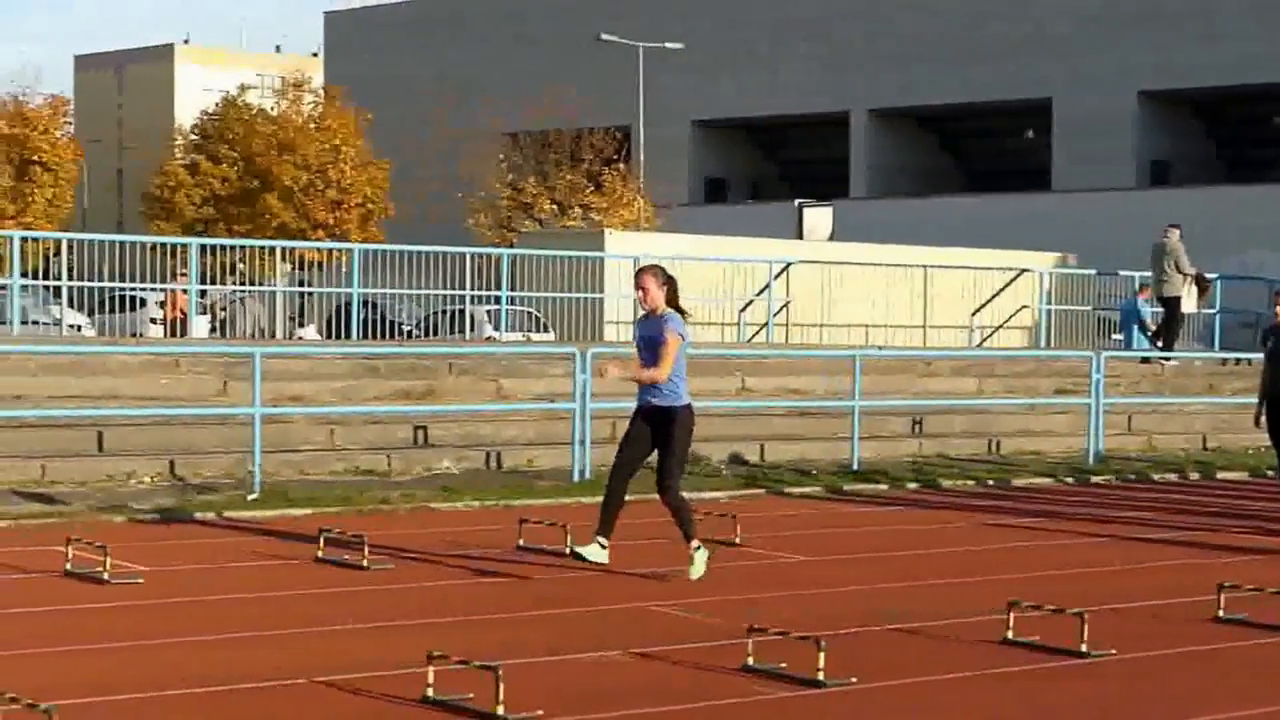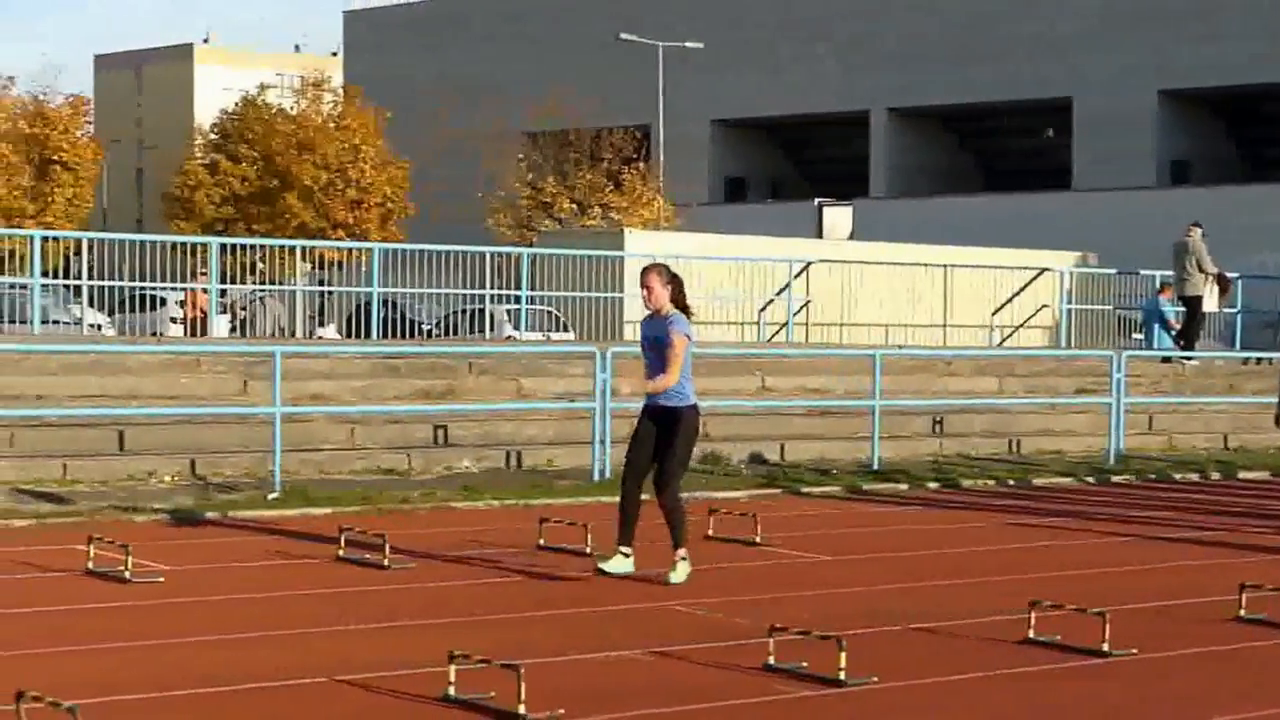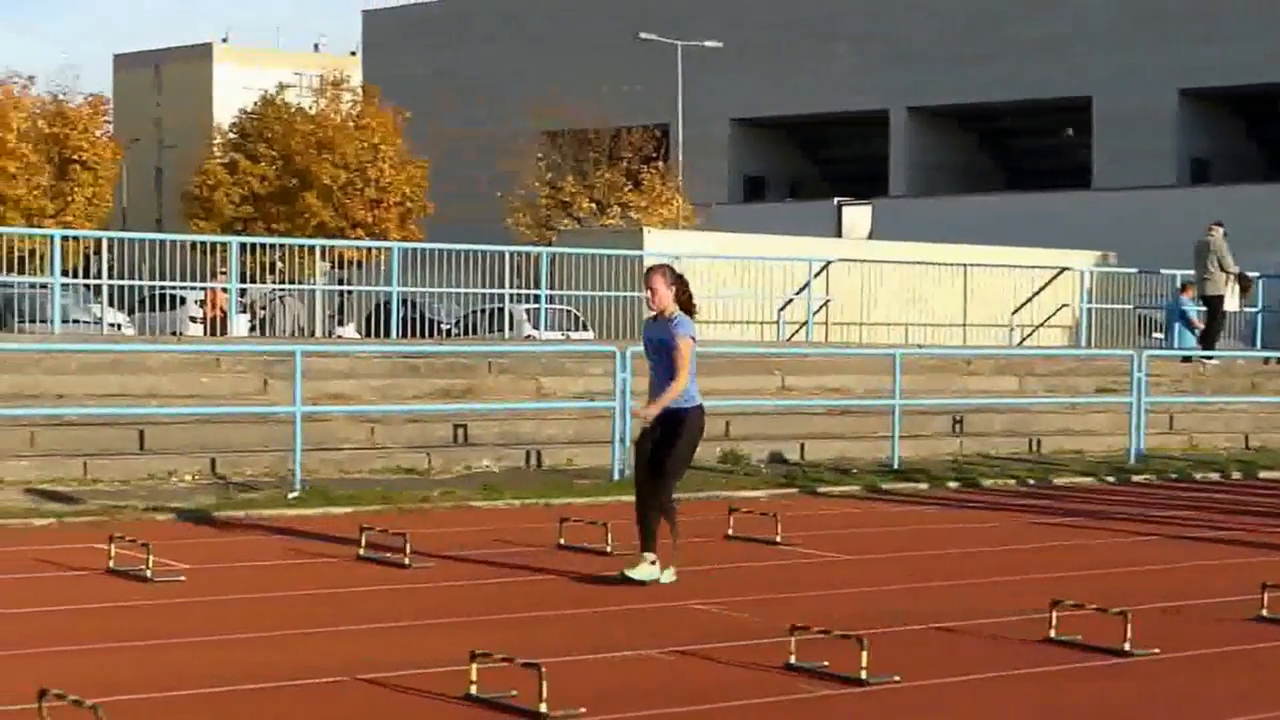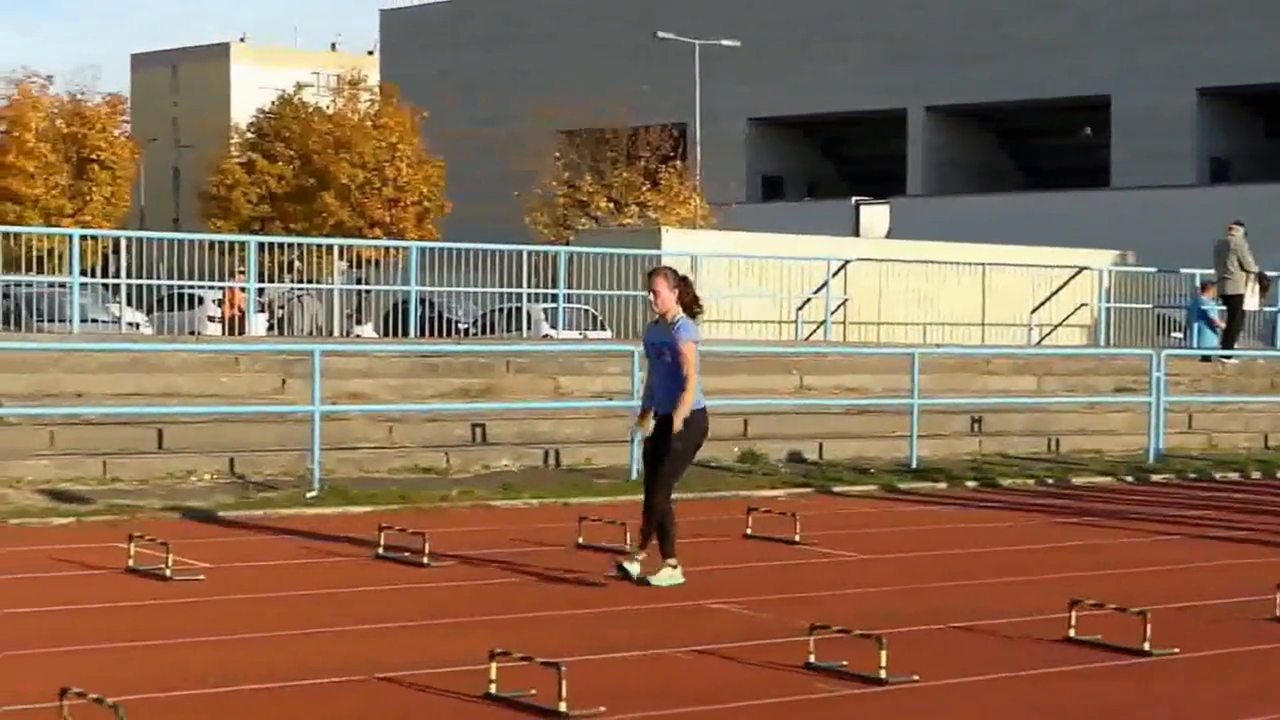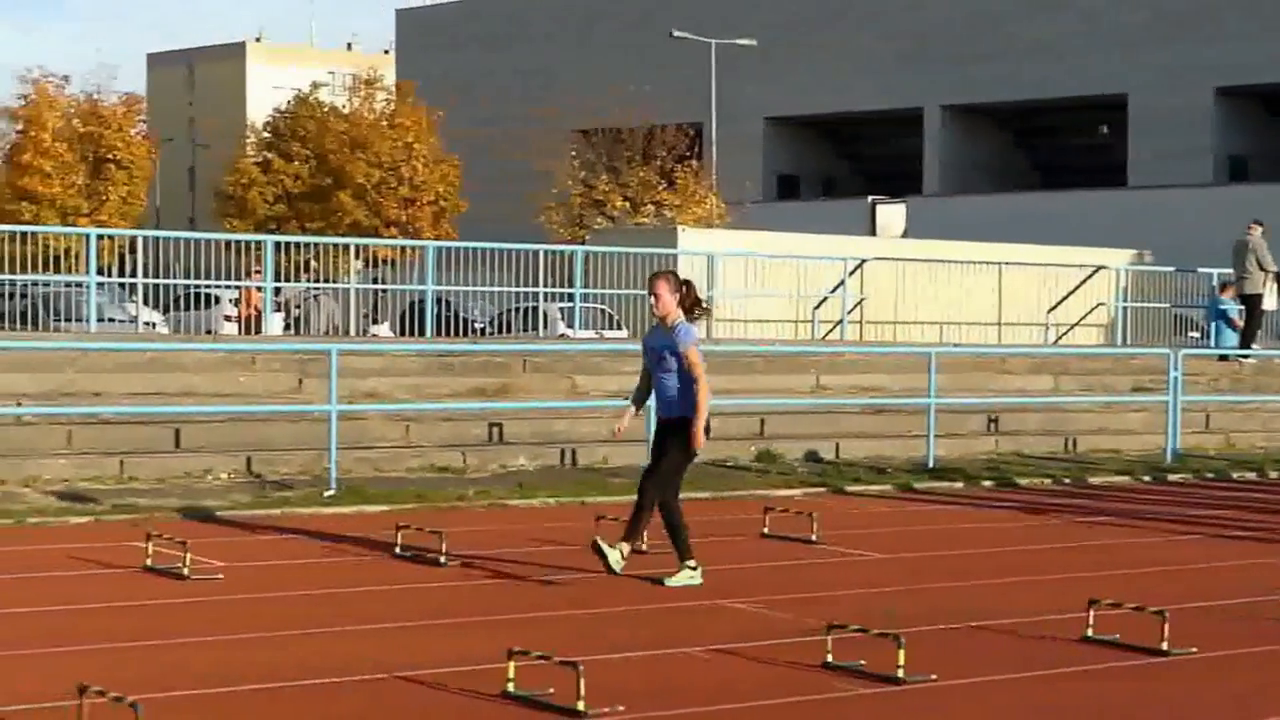
dt=0.1s
person 1, frame 1
left shoulder: (671, 325)
right shoulder: (642, 323)
left elbow: (661, 372)
left wrist: (622, 372)
left hip: (675, 413)
right hip: (646, 412)
left knee: (666, 487)
right knee: (619, 474)
left ankle: (695, 547)
right ankle: (601, 544)
person 1, frame 2
left shoulder: (677, 325)
right shoulder: (647, 323)
left elbow: (671, 377)
left hip: (681, 414)
right hip: (652, 413)
left knee: (664, 488)
right knee: (631, 479)
left ankle: (681, 557)
right ankle: (624, 554)
person 1, frame 3
left shoulder: (681, 327)
right shoulder: (650, 326)
left elbow: (682, 379)
left wrist: (654, 407)
right wrist: (652, 409)
left hip: (685, 416)
right hip: (661, 417)
left knee: (661, 490)
right knee: (644, 487)
left ankle: (667, 564)
right ankle: (650, 561)
person 1, frame 4
left shoulder: (683, 331)
right shoulder: (652, 329)
left elbow: (690, 382)
left wrist: (677, 423)
right wrist: (643, 414)
left hip: (689, 420)
right hip: (664, 419)
left knee: (659, 490)
right knee: (653, 491)
right ankle: (671, 565)
person 1, frame 5
left shoulder: (682, 336)
right shoulder: (652, 335)
left elbow: (702, 384)
right elbow: (647, 381)
left wrist: (698, 430)
right wrist: (628, 414)
left hip: (687, 425)
right hip: (665, 424)
left knee: (651, 483)
right knee: (664, 497)
left ankle: (621, 550)
right ankle: (689, 566)
